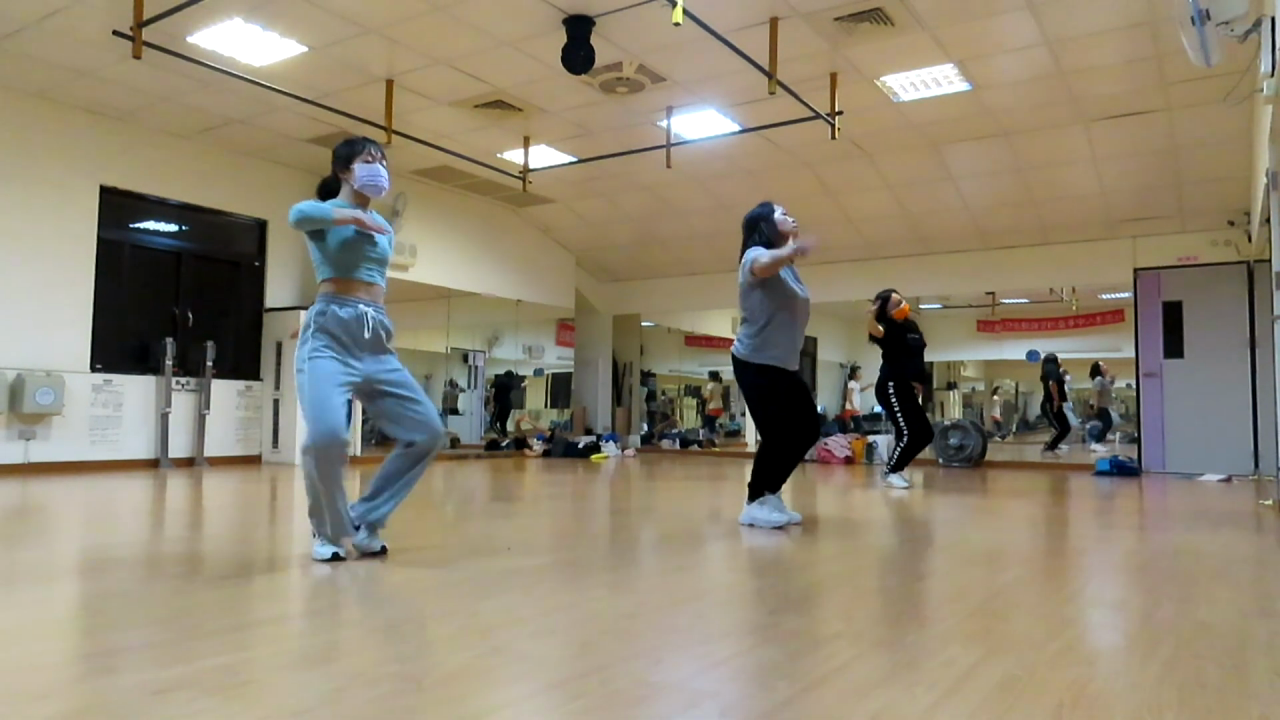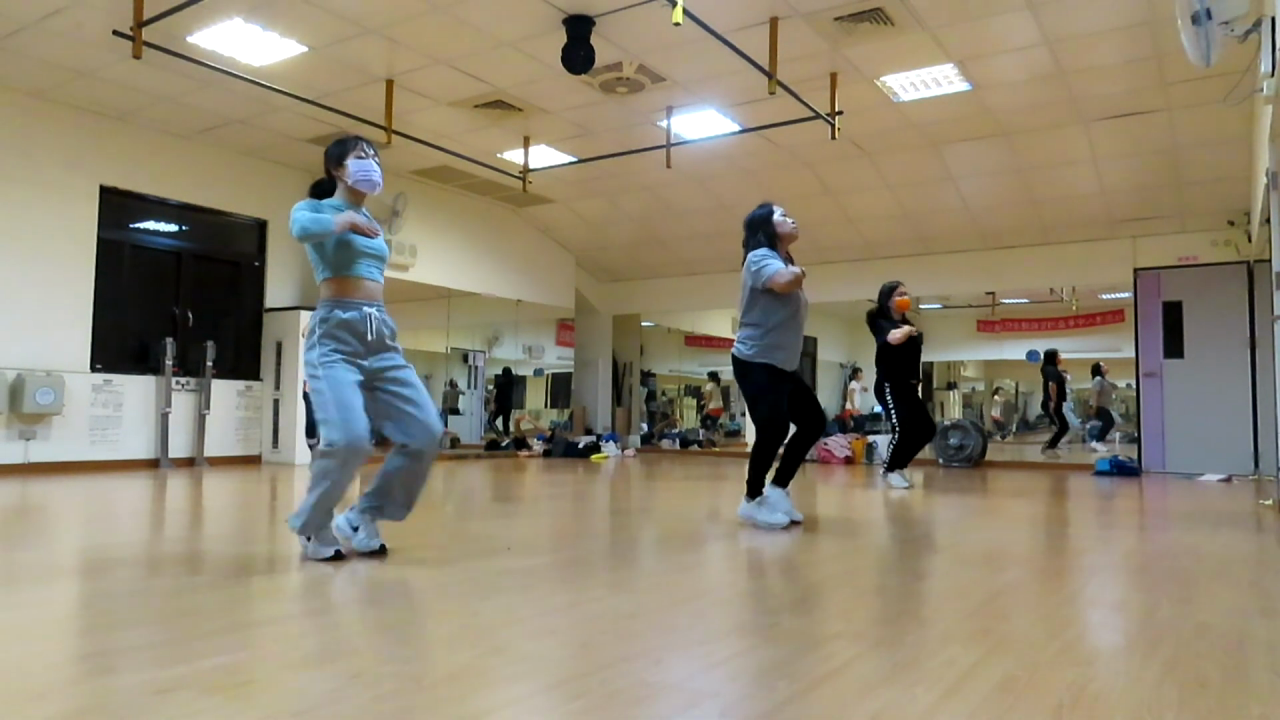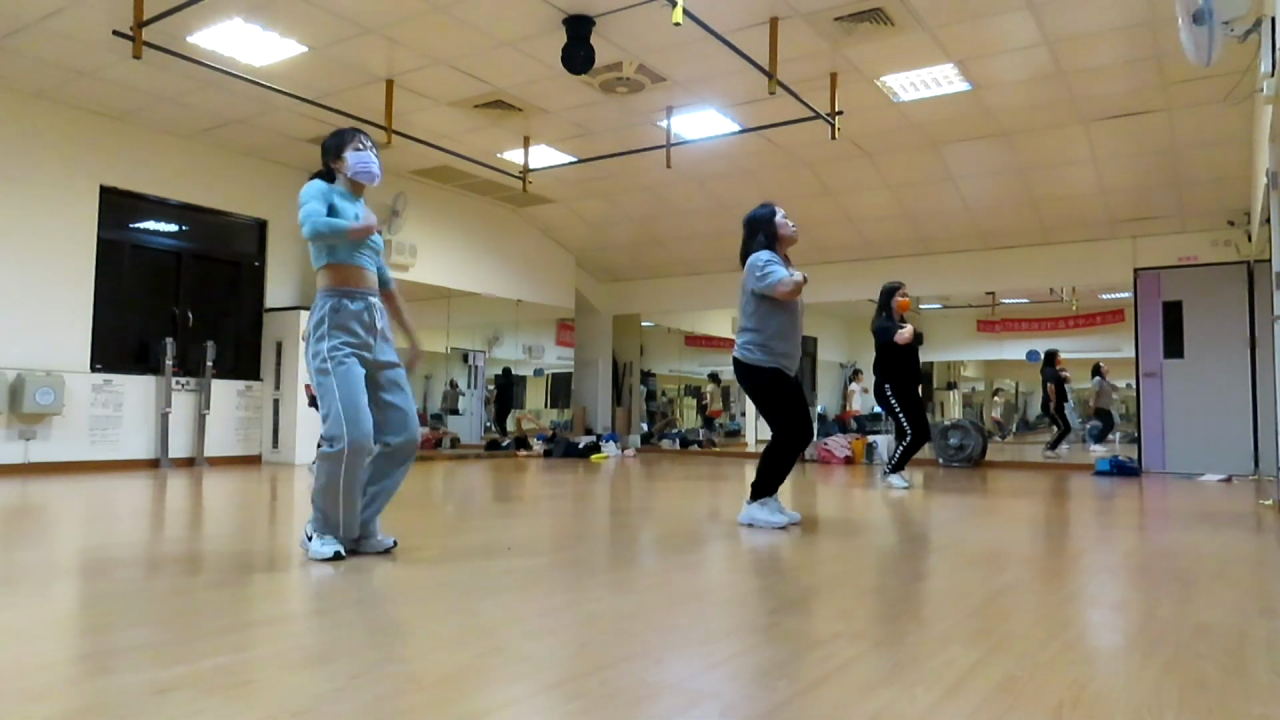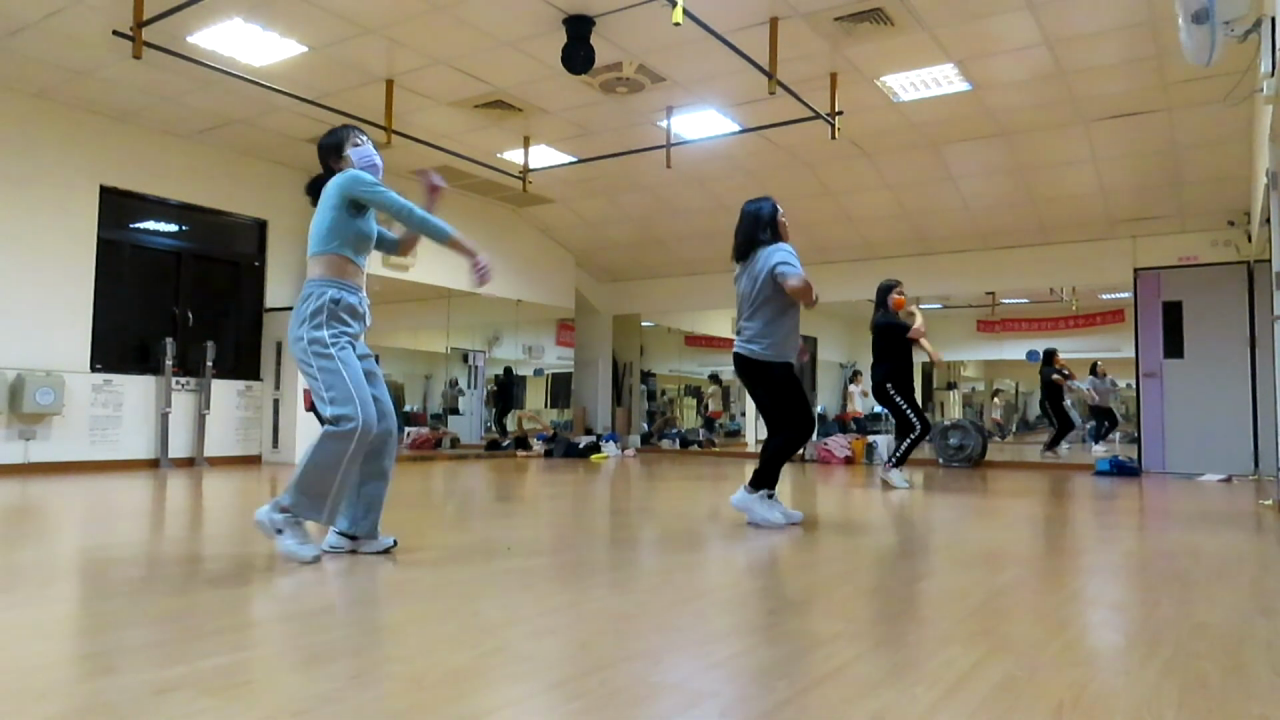
dt=0.2s
person 1, frame 1
left shoulder: (382, 229)
right shoulder: (324, 212)
right elbow: (299, 214)
right wrist: (351, 216)
left hip: (375, 341)
right hip: (327, 335)
left knee: (427, 430)
right knee: (326, 437)
left ankle: (365, 516)
right ankle: (329, 531)
person 1, frame 2
left shoulder: (373, 226)
right shoulder: (315, 208)
right elbow: (302, 229)
right wrist: (346, 220)
left hip: (381, 336)
right hip: (334, 336)
left knee: (426, 435)
right knee: (346, 438)
left ankle: (361, 518)
right ankle: (314, 528)
person 1, frame 3
left shoulder: (366, 214)
right shoulder: (318, 191)
right elbow: (313, 229)
left wrist: (410, 334)
right wrist: (361, 229)
left hip: (374, 326)
right hip: (334, 325)
left knee: (402, 433)
right knee: (351, 434)
left ankle: (357, 529)
right ankle: (324, 530)
person 1, frame 4
left shoulder: (360, 210)
right shoulder: (347, 183)
left elbow: (402, 246)
right elbow: (409, 214)
left wrist: (426, 196)
right wrist: (471, 252)
left hip: (343, 319)
right hip: (323, 314)
left knee: (381, 427)
right knee: (352, 418)
left ankle: (354, 529)
right ankle: (287, 514)
person 2, frame 1
left shoulder: (786, 265)
right shoulder: (757, 256)
right elbow: (767, 265)
right wrist: (793, 249)
left hip: (786, 366)
right hip: (756, 362)
left knee: (808, 428)
right knee: (776, 433)
left ankle: (770, 495)
right ankle: (755, 503)
person 2, frame 2
left shoulder: (783, 262)
right shoulder: (760, 257)
right elbow: (784, 281)
right wrist: (799, 271)
left hip: (783, 365)
right hip: (756, 362)
left knee: (814, 421)
right knee: (773, 428)
left ankle: (778, 489)
right ankle: (753, 499)
person 2, frame 3
left shoulder: (774, 263)
right shoulder: (763, 260)
right elbow: (788, 290)
right wrist: (800, 278)
left hip: (780, 367)
right hip: (759, 365)
left knee: (801, 432)
right knee: (790, 432)
left ankle: (767, 499)
right ankle: (755, 503)
person 2, frame 4
left shoulder: (747, 261)
right shoulder: (779, 251)
right elbow: (798, 287)
left wrist: (796, 342)
right wrist: (809, 300)
left hip: (750, 356)
right hip: (766, 358)
left knee: (784, 428)
right knee: (800, 425)
left ankle: (765, 499)
right ankle: (753, 492)
person 3, frame 1
left shoulder: (912, 327)
right shoulder: (891, 329)
right elbow: (876, 331)
left wrist: (919, 382)
right wrist: (871, 318)
left hip: (907, 389)
right hip: (891, 387)
left knee: (925, 434)
right knee: (908, 433)
left ankle: (895, 468)
right ankle: (890, 473)
person 3, frame 2
left shoulder: (908, 325)
right shoulder: (882, 324)
right elbow: (895, 338)
right wrist: (907, 330)
left hip: (908, 386)
right hip: (890, 385)
left knee: (927, 429)
right knee: (903, 429)
left ankle: (897, 467)
right ankle: (889, 471)
person 3, frame 3
left shoulder: (903, 325)
right shoulder: (884, 325)
right elbow: (903, 338)
right wrist: (909, 328)
left hip: (908, 387)
right hip: (890, 387)
left knee: (922, 432)
right knee: (910, 432)
left ankle: (896, 469)
right ankle: (890, 473)
person 3, frame 4
left shoulder: (893, 321)
right shoulder: (886, 321)
left elbow: (916, 337)
right elbow: (918, 331)
left wrist: (931, 351)
right wrist: (918, 315)
left hip: (898, 382)
right hip: (888, 383)
left knee: (908, 428)
right knee: (919, 426)
left ankle: (893, 469)
right ankle: (890, 467)
